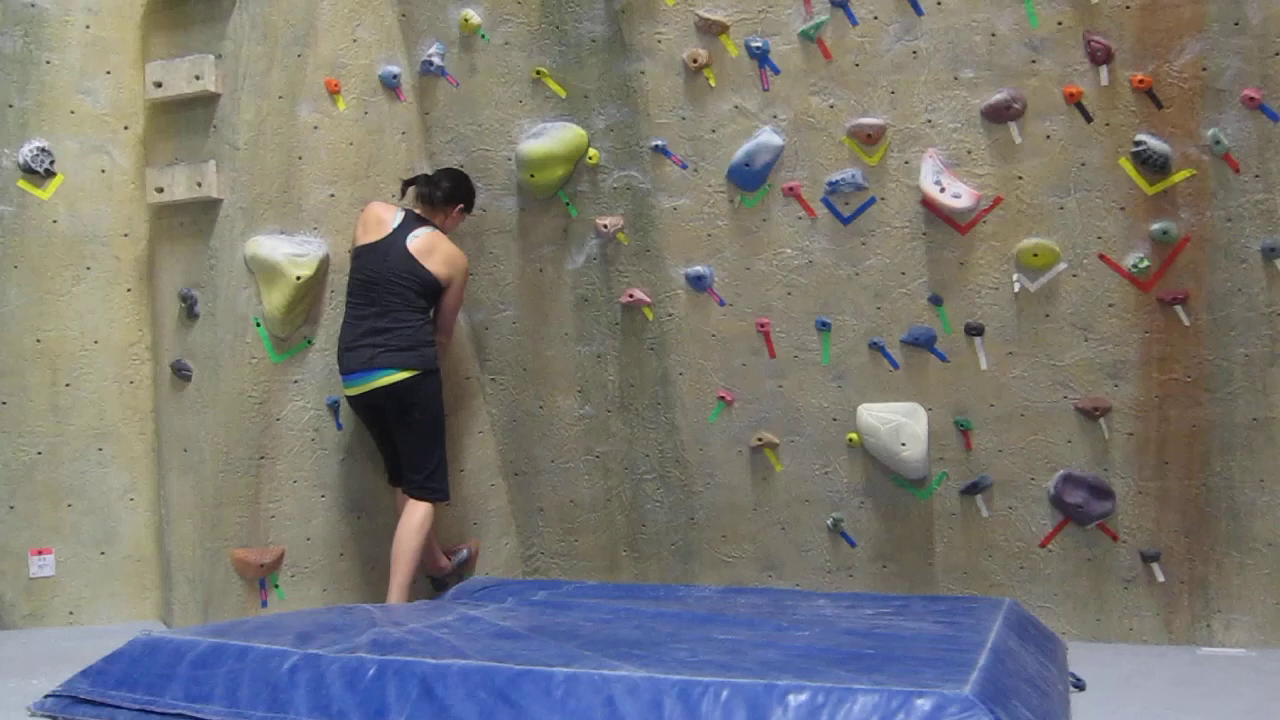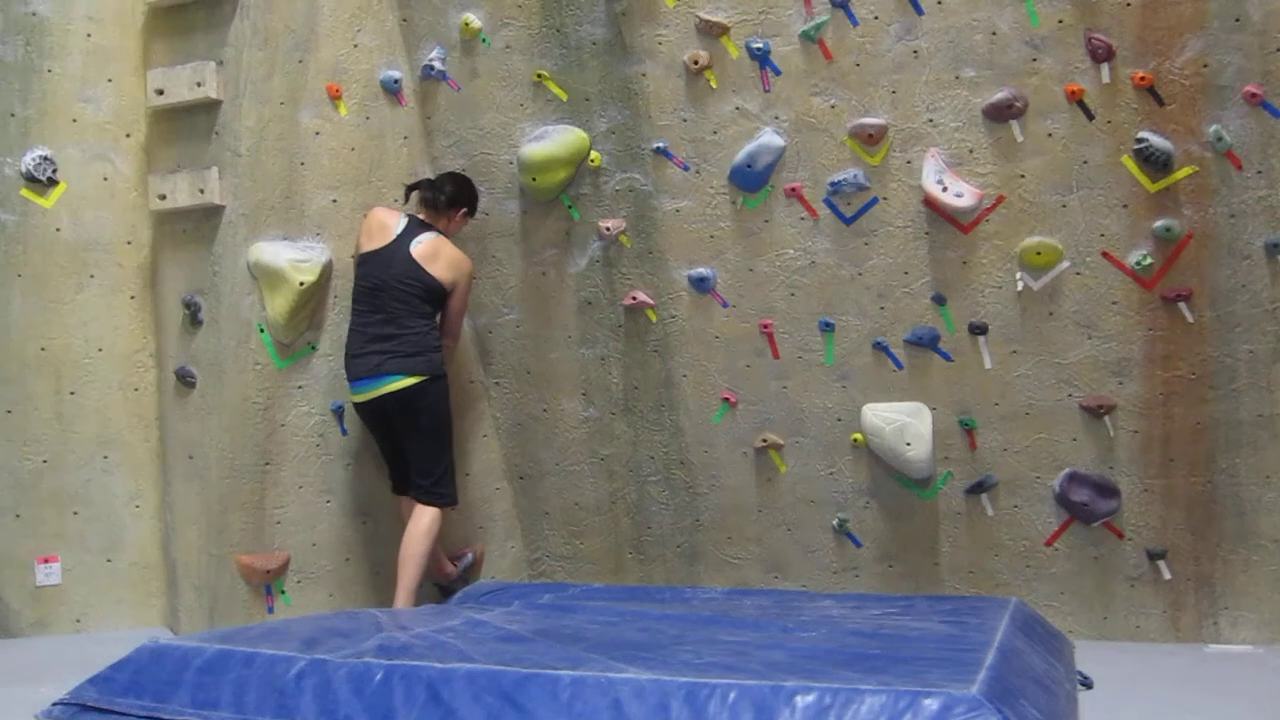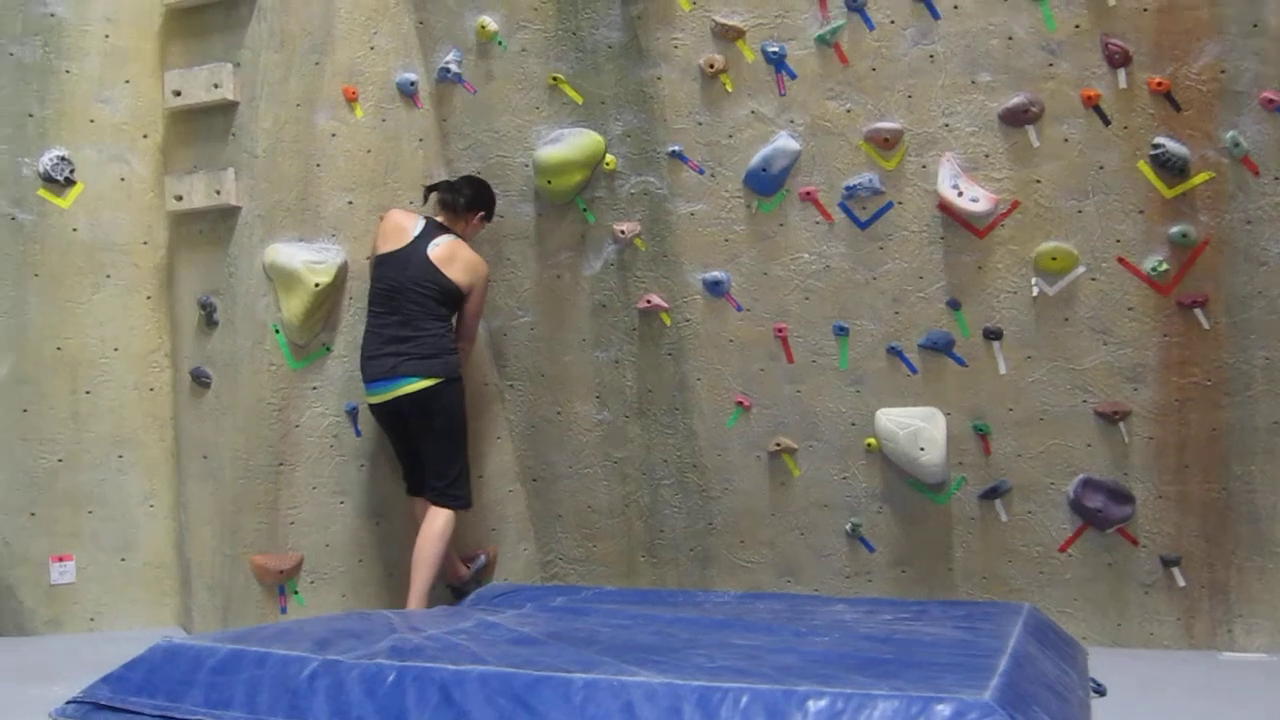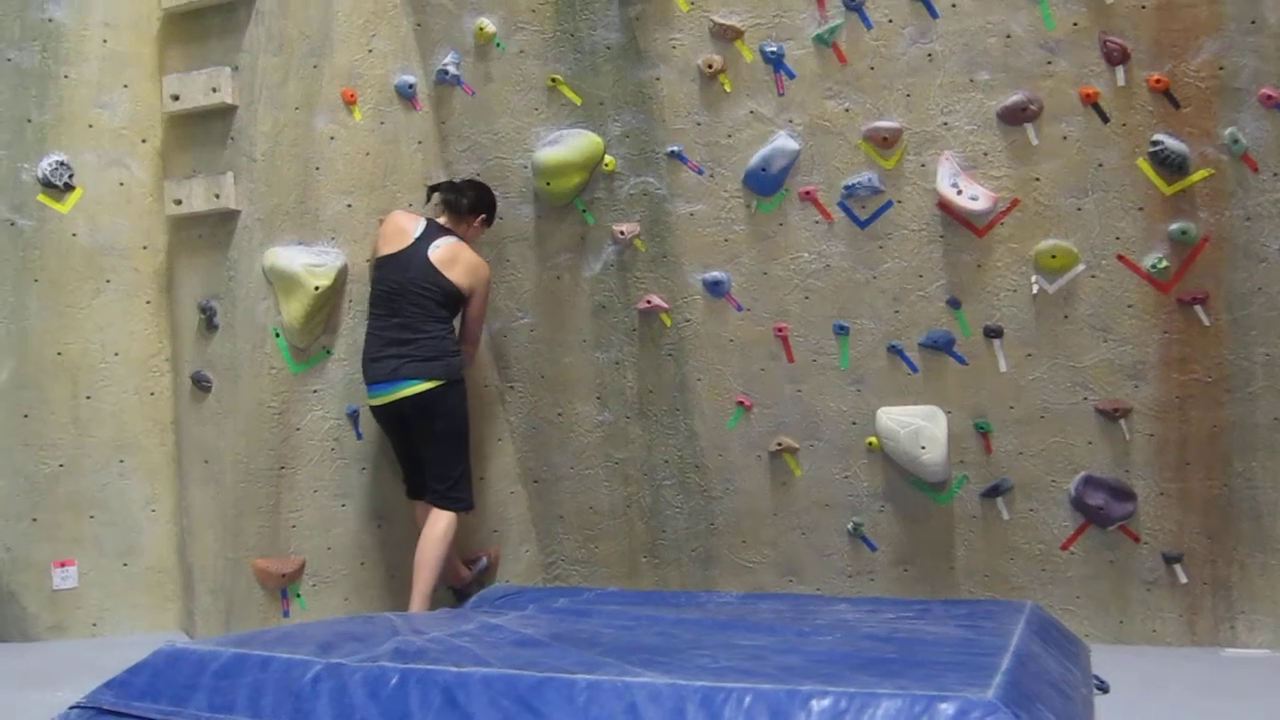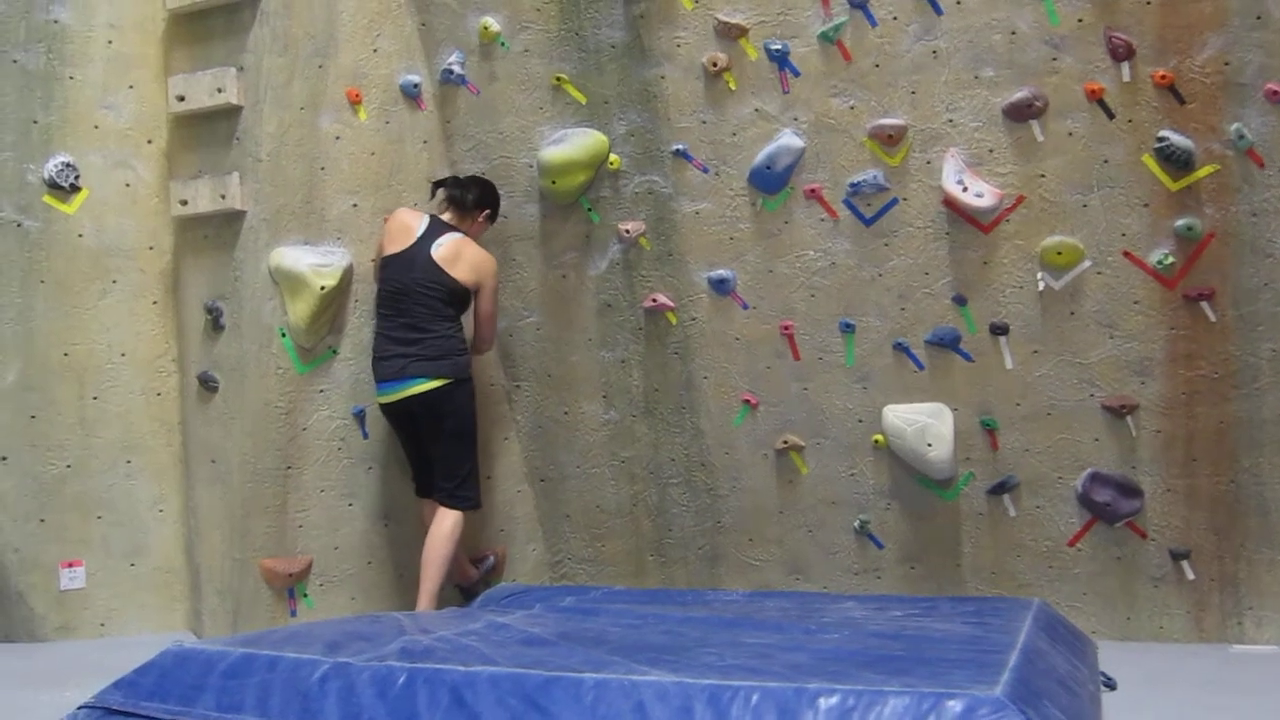
dt=0.2s
person 1, frame 1
left shoulder: (374, 213)
right shoulder: (453, 256)
right elbow: (442, 333)
left hip: (355, 374)
right hip: (409, 371)
left knee: (406, 478)
right knee: (423, 490)
left ankle: (439, 565)
right ankle: (395, 605)
person 1, frame 2
left shoulder: (377, 219)
right shoulder: (457, 261)
left hip: (362, 381)
right hip: (416, 377)
left knee: (409, 485)
right knee: (431, 495)
left ankle: (445, 571)
right ankle: (401, 610)
person 1, frame 3
left shoulder: (394, 221)
right shoulder: (473, 264)
left hip: (378, 382)
right hip: (432, 379)
left knee: (423, 487)
right knee: (445, 497)
left ankle: (457, 573)
right ankle: (414, 611)
person 1, frame 4
left shoulder: (395, 223)
right shoulder: (475, 266)
left hip: (380, 385)
right hip: (433, 381)
left knee: (423, 490)
right knee: (446, 499)
left ankle: (460, 575)
right ankle: (416, 613)
person 1, frame 5
left shoulder: (400, 221)
right shoulder: (481, 261)
right elbow: (484, 341)
left hip: (389, 383)
right hip: (443, 380)
left knee: (431, 489)
right knee: (453, 498)
left ankle: (466, 574)
right ankle: (423, 612)
